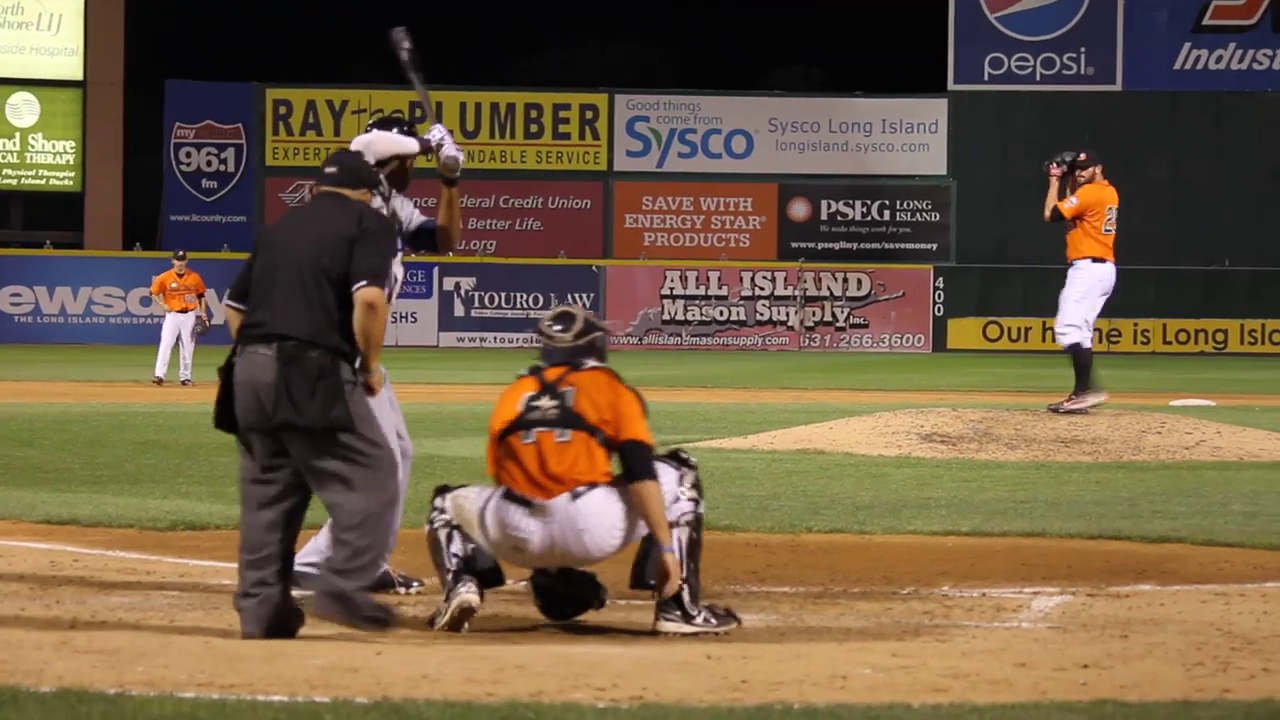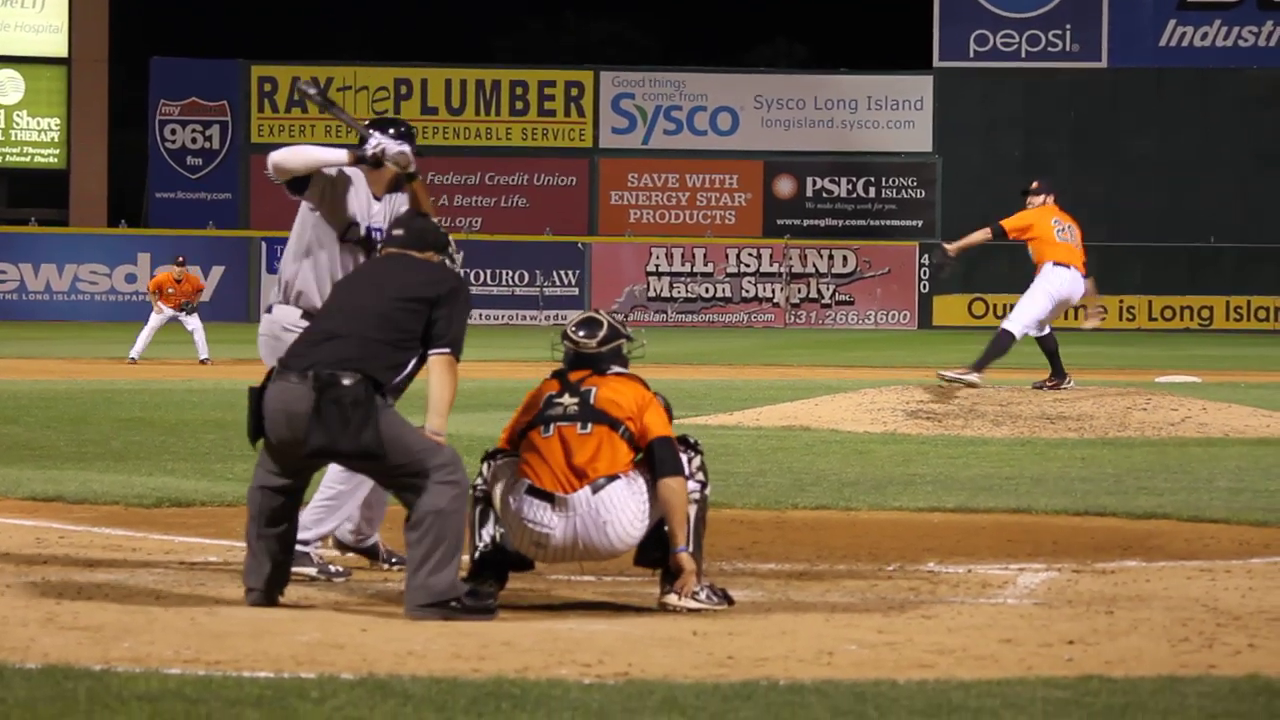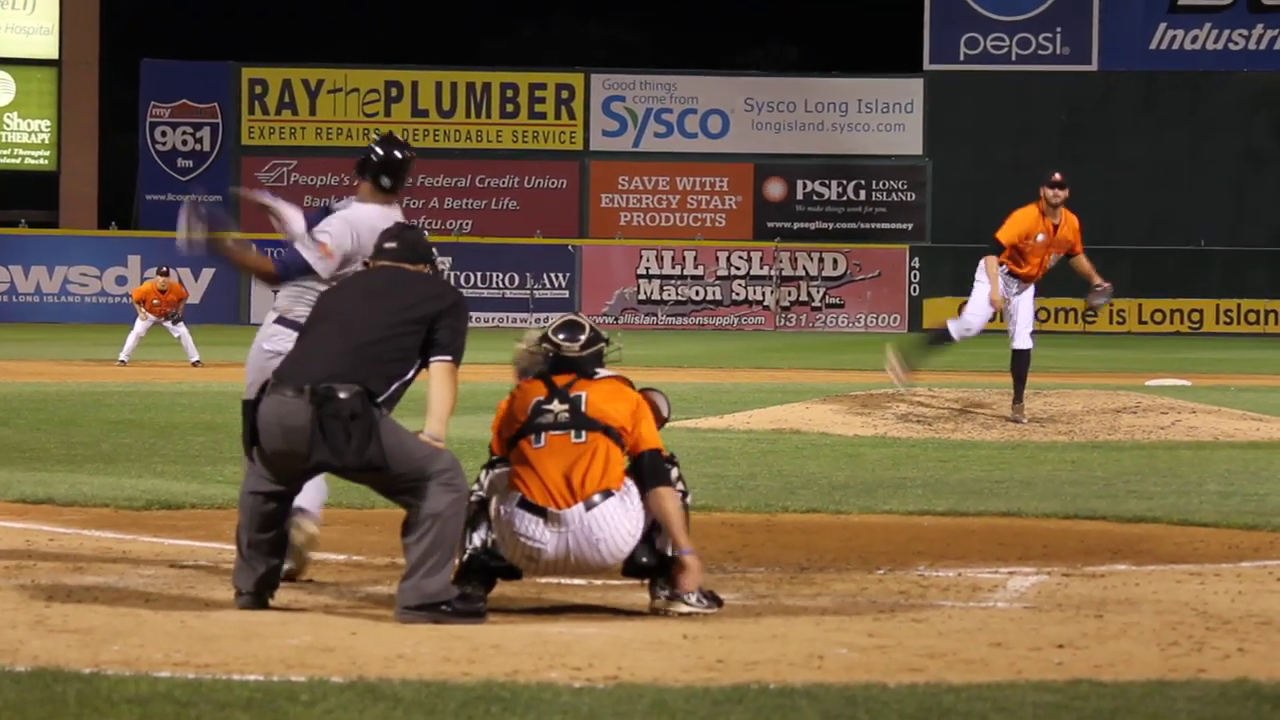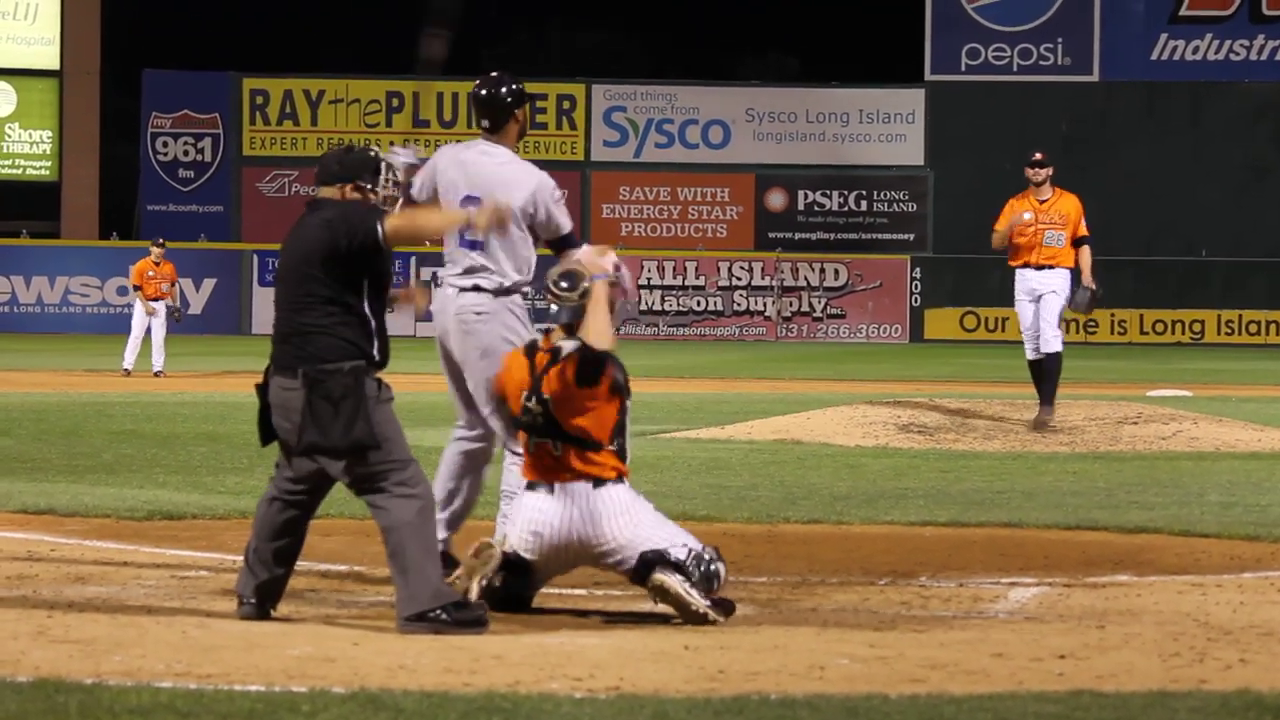
dt=1s
person 1, frame 1
left shoulder: (398, 207)
left elbow: (444, 240)
right elbow: (364, 146)
left wrist: (449, 179)
right wrist: (421, 143)
left knee: (396, 454)
right ankle: (308, 569)
person 1, frame 2
left shoulder: (396, 203)
right shoulder: (335, 181)
right elbow: (277, 161)
left wrist: (411, 174)
right wrist: (354, 155)
right hip: (294, 329)
left ankle: (358, 532)
right ankle: (299, 545)
person 1, frame 3
left shoulder: (350, 222)
right shoulder: (394, 223)
left elbow: (283, 271)
left wrist: (225, 245)
right wrist: (273, 203)
left hip: (285, 344)
right ankle: (301, 513)
person 1, frame 4
left shoulder: (447, 158)
right shoulder: (531, 180)
left elbow: (414, 199)
right elbow: (567, 248)
left hip: (450, 303)
right hip: (492, 312)
left knee: (473, 431)
right knee: (526, 437)
left ankle: (434, 542)
right ankle: (506, 554)
person 2, frame 1
left shoulder: (278, 225)
right shoulder: (371, 222)
left elbow: (236, 308)
right elbow: (370, 301)
right wrist: (370, 364)
left hip: (251, 368)
right hip: (313, 372)
left knee: (266, 494)
right knee: (371, 475)
left ankle: (261, 607)
right ankle: (343, 589)
person 2, frame 2
left shoulder: (356, 276)
right shoulder: (445, 281)
right elbow: (442, 361)
right wrist: (435, 430)
left hip: (281, 394)
right hip: (343, 401)
left knee: (275, 476)
right knee: (441, 473)
left ankle: (261, 583)
right ankle: (435, 593)
person 2, frame 3
left shoulder: (340, 288)
right shoulder: (443, 295)
right elbow: (442, 370)
right wrist: (433, 436)
left hip: (275, 408)
right hip: (340, 414)
left knee: (265, 481)
right knee: (442, 478)
left ankle: (252, 585)
right ankle: (426, 596)
person 2, frame 4
left shoulder: (310, 228)
right shoulder: (342, 219)
right elbow: (399, 224)
left wrist: (397, 295)
right wrist: (469, 217)
left hip: (291, 386)
right hip: (338, 387)
left knee: (290, 491)
right knee: (402, 490)
left ankle: (254, 594)
right ankle: (425, 605)
person 3, frame 1
left shoulder: (515, 393)
right shoulder: (609, 387)
right elbow: (639, 472)
left wrist: (542, 561)
right wrist: (667, 549)
left hip: (519, 530)
right hip: (591, 525)
left knee: (446, 505)
right knee: (679, 474)
left ankle: (463, 586)
right ankle: (679, 609)
person 3, frame 2
left shoulder: (540, 394)
right shoulder: (635, 391)
left elbow: (507, 454)
right elbow: (667, 470)
right wrist: (681, 549)
left hip: (535, 530)
right hip: (611, 523)
left knee: (494, 467)
right knee: (685, 459)
left ankle: (484, 580)
right ankle: (682, 586)
person 3, frame 3
left shoulder: (521, 393)
right shoulder: (625, 394)
left elbow: (501, 451)
right elbow: (656, 478)
right wrist: (685, 551)
left hip: (525, 544)
right hip: (601, 540)
left knee: (494, 477)
right knee: (666, 472)
left ankle: (471, 584)
right ankle: (670, 589)
person 3, frame 4
left shoulder: (520, 360)
right shoulder: (582, 367)
right elbow: (593, 355)
right wrist: (599, 280)
left hip: (537, 509)
right hip: (602, 505)
left knee: (507, 591)
right knee: (706, 568)
left ankle: (495, 576)
right ankle: (668, 571)
person 4, frame 1
left shoulder: (1089, 192)
right shoulder: (1108, 192)
left elbow: (1050, 215)
right elbow: (1068, 208)
left wrist: (1054, 181)
right wrist: (1065, 180)
left hip: (1088, 270)
right hip: (1101, 269)
left knee: (1067, 329)
right knee: (1079, 332)
left ankle: (1090, 388)
right ankle: (1080, 394)
person 4, frame 2
left shoulder: (1035, 215)
right shoulder: (1070, 223)
left elbow: (992, 232)
right elbow: (1081, 267)
left wrist: (956, 247)
right wrist: (1092, 306)
left hip: (1055, 277)
right hip: (1076, 284)
left knee: (1014, 324)
right knee: (1037, 324)
left ankle: (975, 370)
right ankle: (1060, 376)
person 4, frame 3
left shoulder: (1072, 224)
right shoulder: (1024, 217)
left elbow: (1075, 255)
right elbow: (994, 251)
left wrist: (1095, 279)
right wrist: (994, 291)
left hip: (1024, 285)
right hip: (997, 275)
left knee: (1023, 340)
right knee: (970, 324)
left ankle: (1018, 403)
right ankle: (907, 359)
person 4, frame 4
left shoulder: (1070, 202)
right shoulder: (1015, 204)
left elbow: (1082, 243)
right elbow: (996, 242)
left wrist: (1086, 275)
right wrist: (1010, 227)
left hip: (1056, 277)
right hip: (1024, 279)
left knee: (1050, 337)
right knee: (1032, 344)
left ankle: (1048, 405)
right ankle: (1044, 403)
